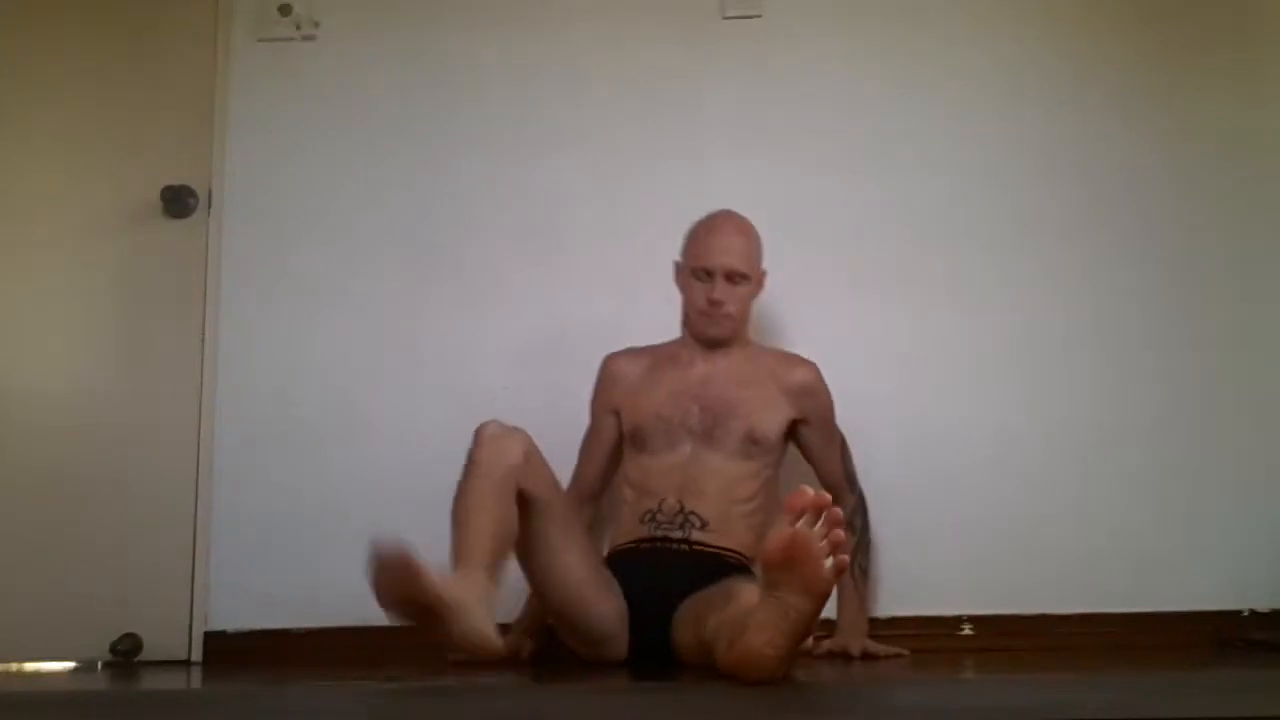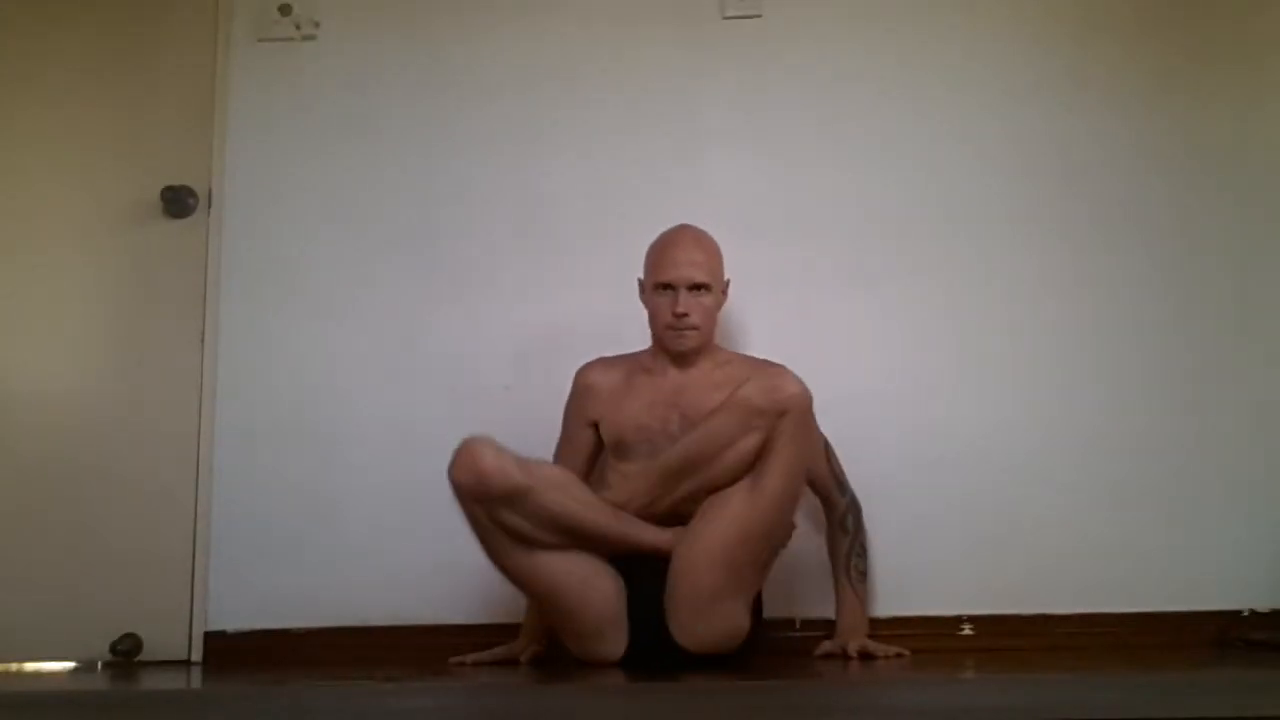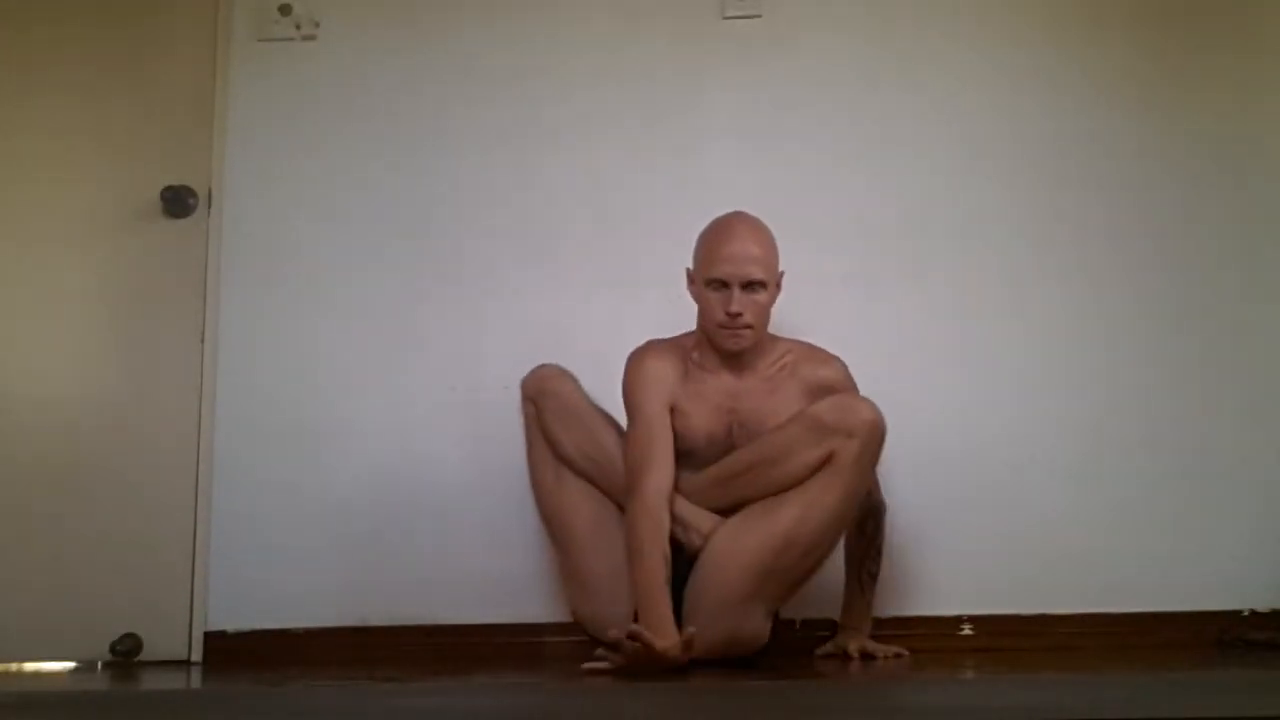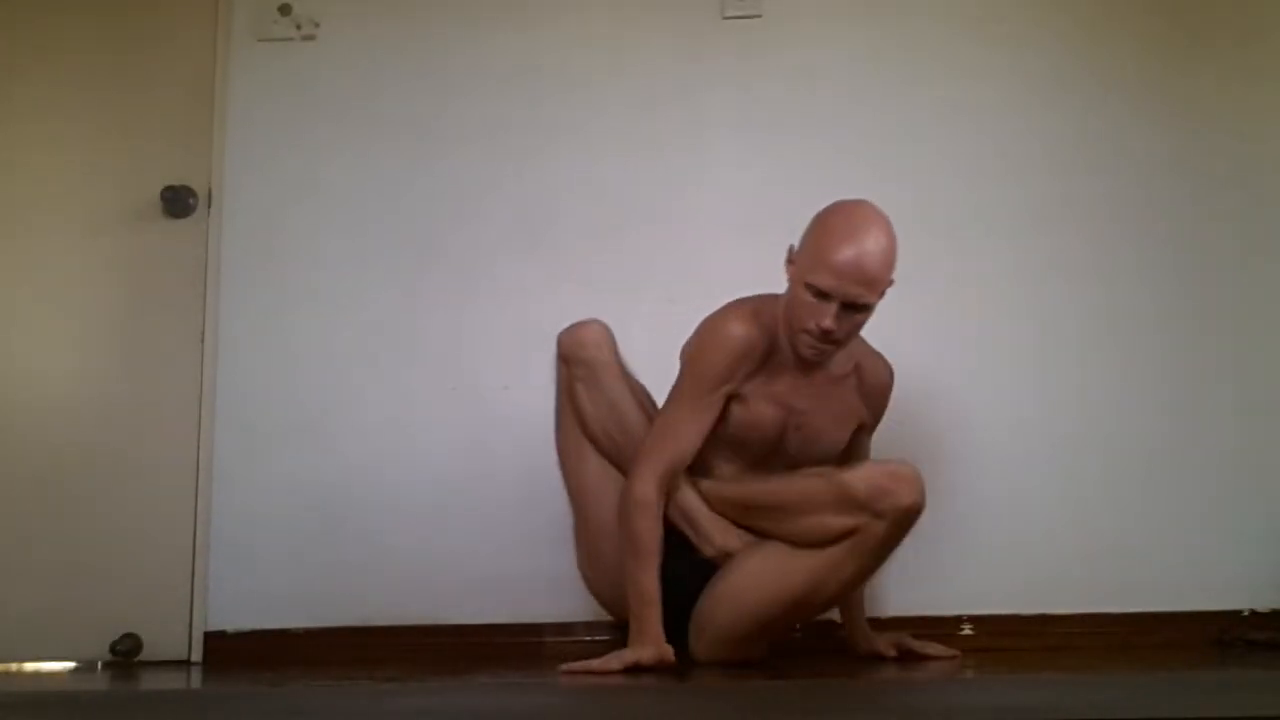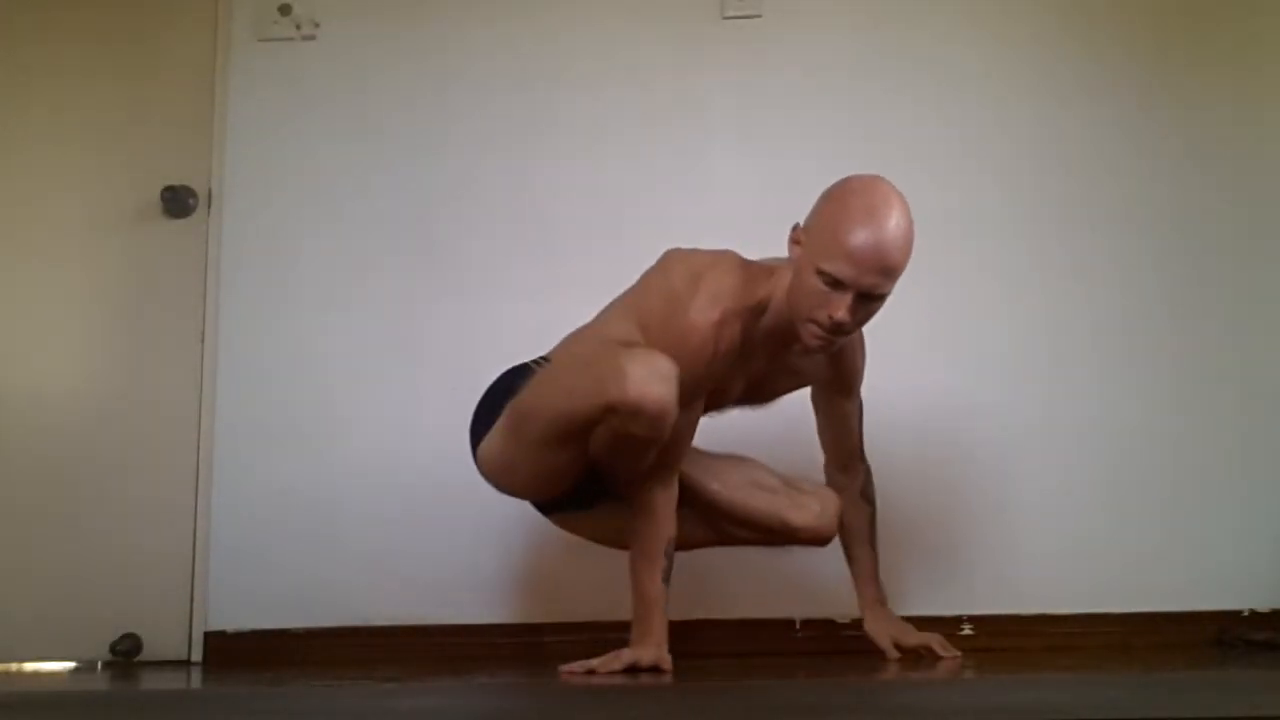
dt=1s
person 1, frame 1
left shoulder: (793, 382)
right shoulder: (624, 374)
left elbow: (847, 497)
right elbow: (583, 499)
left wrist: (852, 623)
right wrist: (529, 626)
left hip: (718, 595)
right hip: (611, 611)
right knee: (499, 442)
right ankle: (469, 608)
person 1, frame 2
left shoulder: (764, 384)
right shoulder: (598, 383)
left elbow: (839, 499)
right elbow: (560, 499)
left wrist: (851, 627)
right wrist: (532, 632)
left hip: (708, 617)
right hip: (607, 623)
left knee: (780, 398)
right knee: (476, 463)
person 1, frame 3
left shoulder: (819, 376)
right shoulder: (658, 367)
left elbow: (864, 504)
right elbow: (647, 497)
left wrist: (855, 626)
right wrist: (659, 630)
left hip: (724, 614)
right hip: (624, 606)
left knee: (857, 420)
right knee: (546, 384)
person 1, frame 4
left shoulder: (871, 380)
right shoulder: (738, 335)
left elbow: (845, 506)
right elbow: (649, 480)
left wrist: (858, 631)
right wrist: (645, 634)
right hip: (637, 569)
left knee: (899, 489)
right knee: (585, 342)
person 1, frame 5
left shoulder: (838, 346)
right shoulder: (710, 314)
left elbow: (849, 474)
right elbow: (658, 481)
left wrist: (875, 608)
right wrist: (649, 637)
left hip: (596, 467)
right hip: (519, 433)
left knee: (816, 514)
right knee: (648, 385)
